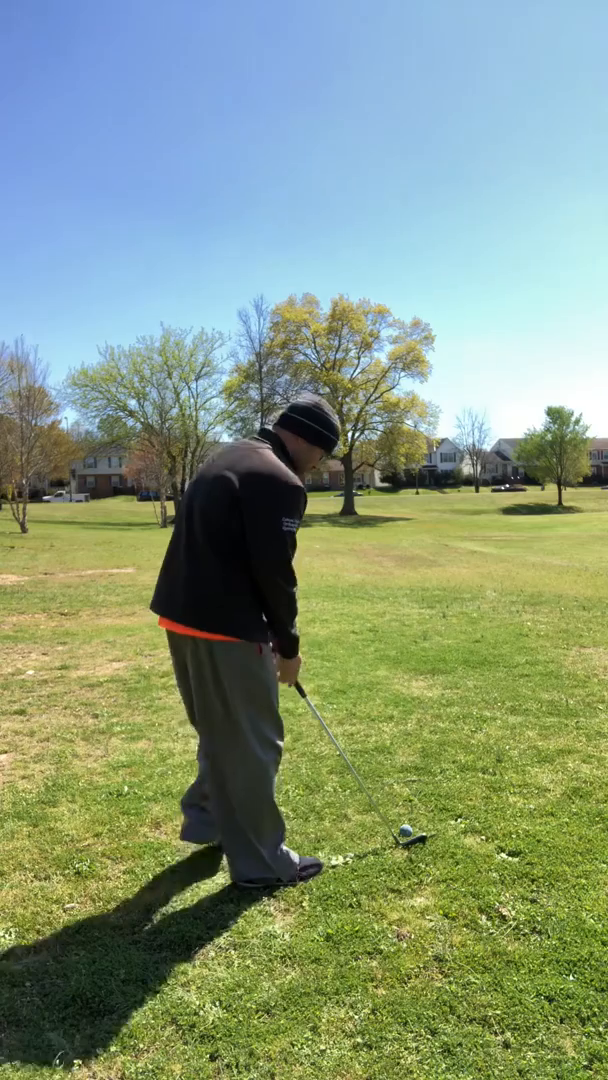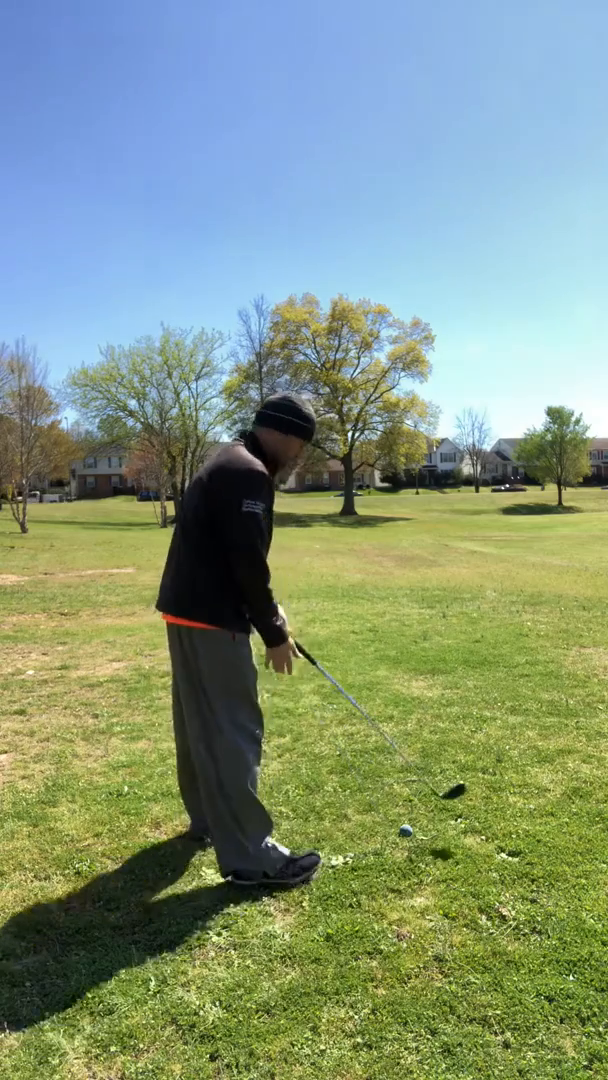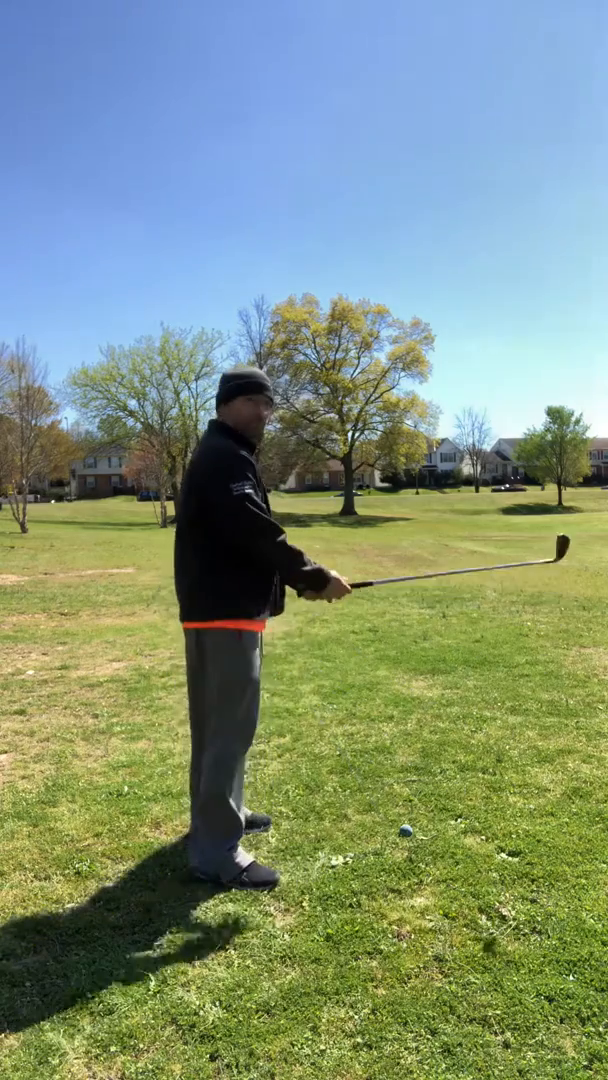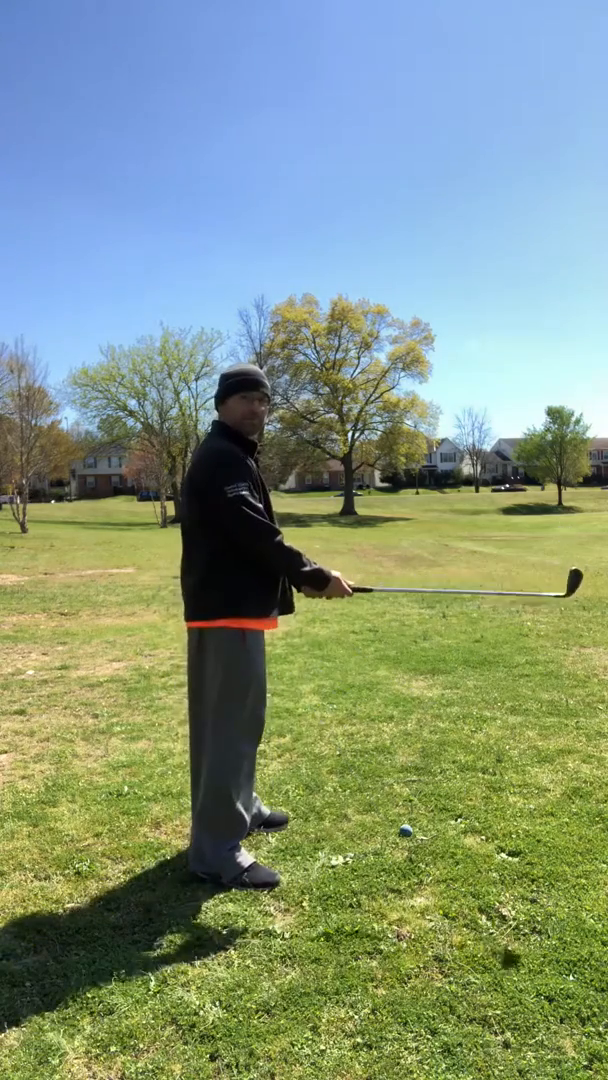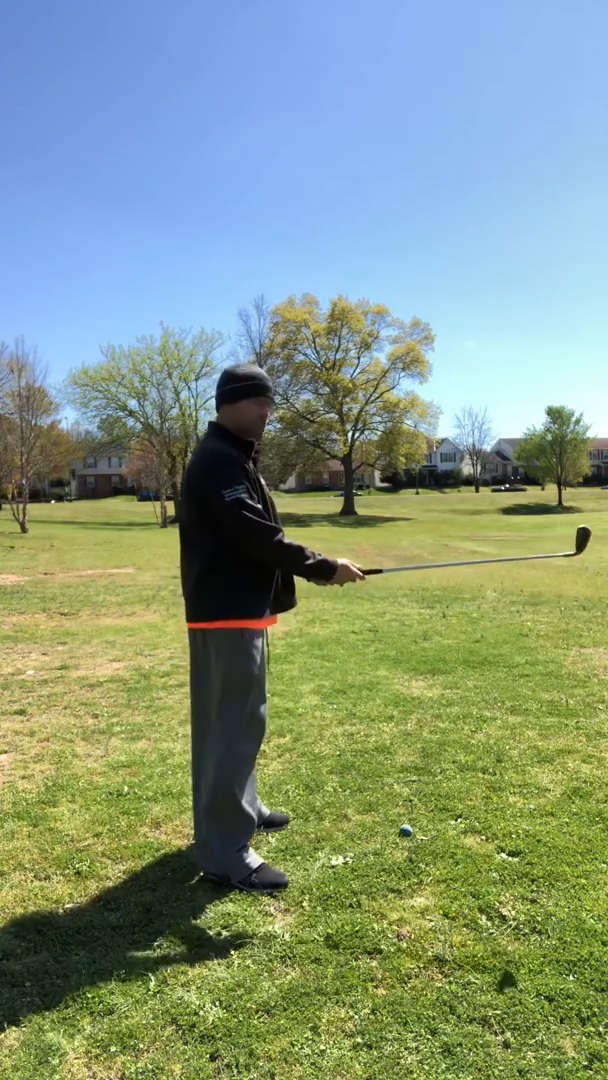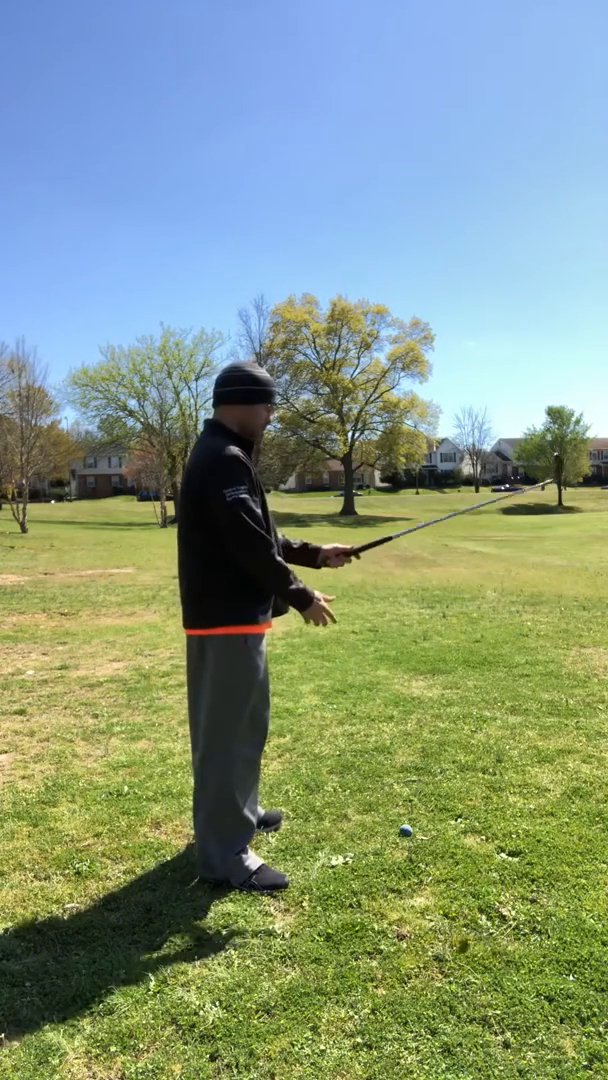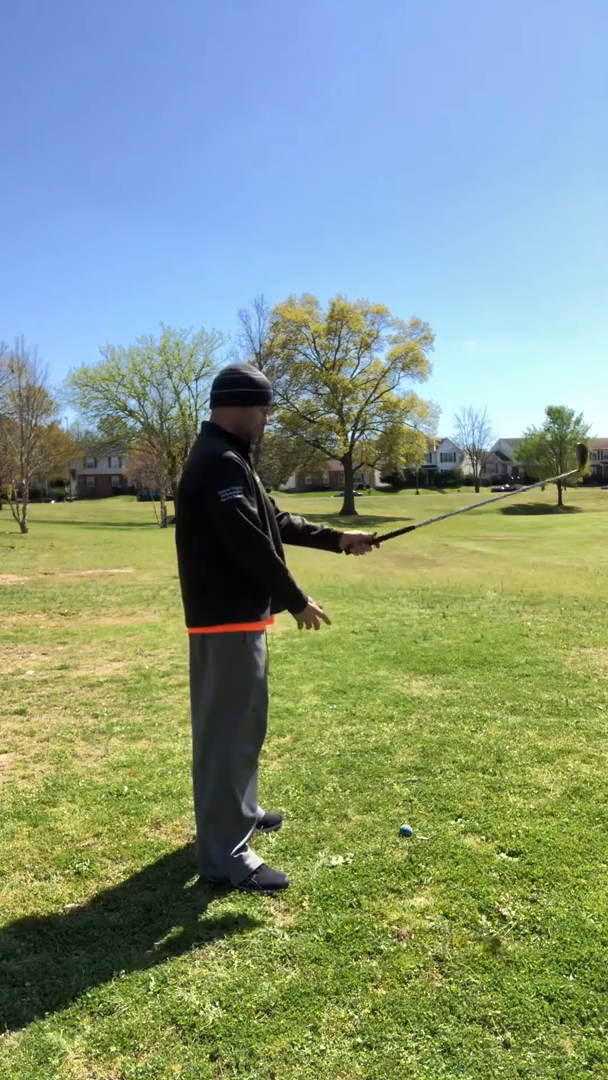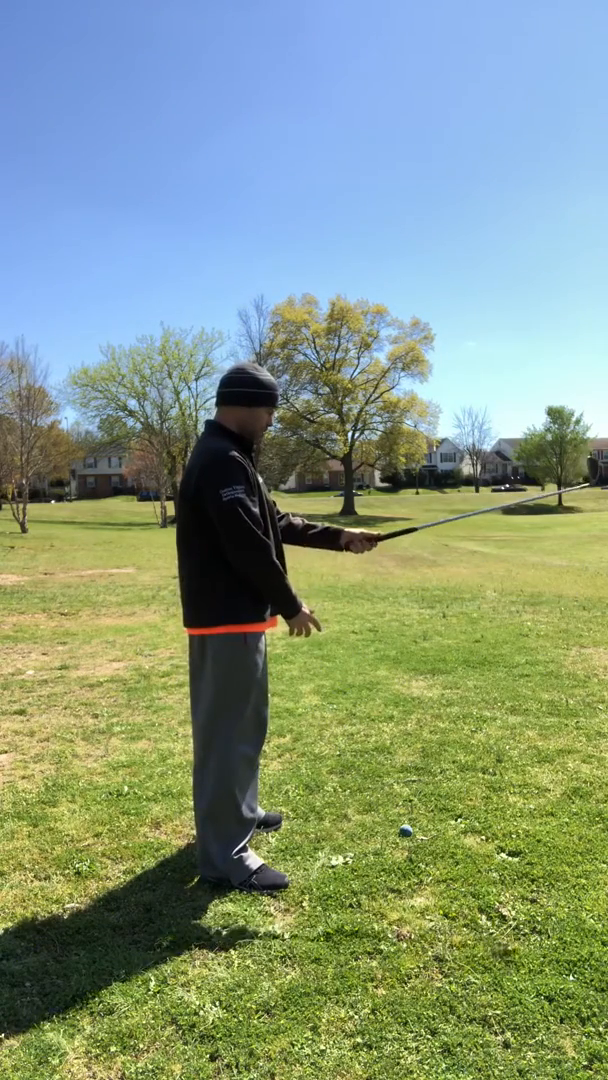
dt=0.4s
person 1, frame 1
left shoulder: (226, 459)
right shoulder: (281, 482)
right elbow: (274, 571)
left wrist: (270, 632)
right wrist: (288, 645)
left hip: (181, 612)
right hip: (224, 622)
left knee: (218, 728)
right knee: (251, 741)
left ankle: (203, 818)
right ankle: (260, 861)
person 1, frame 2
left shoulder: (231, 463)
right shoulder: (249, 473)
right elbow: (246, 559)
left wrist: (270, 611)
right wrist: (274, 633)
left hip: (187, 608)
right hip: (211, 616)
left knee: (201, 721)
right knee: (234, 730)
left ankle: (208, 817)
right ankle: (250, 854)
person 1, frame 3
left shoulder: (222, 455)
right shoulder: (226, 458)
left elbow: (249, 535)
right elbow: (258, 534)
left wrist: (302, 577)
right wrist: (315, 577)
left hip: (217, 607)
right hip: (226, 612)
left knee: (219, 720)
right knee: (228, 726)
left ankle: (218, 813)
right ankle: (216, 852)
person 1, frame 4
left shoulder: (235, 457)
right shoulder: (222, 459)
left elbow: (254, 538)
right elbow: (256, 536)
left wrist: (302, 576)
right wrist: (316, 575)
left hip: (235, 607)
right hip: (228, 612)
left knee: (239, 720)
right knee: (231, 726)
left ankle: (240, 809)
right ankle: (217, 851)
person 1, frame 5
left shoulder: (237, 458)
right shoulder: (219, 460)
left elbow: (259, 535)
right elbow: (256, 536)
left wrist: (314, 567)
right wrist: (323, 567)
left hip: (238, 608)
right hip: (227, 613)
left knee: (237, 719)
right knee: (235, 724)
left ankle: (241, 807)
right ankle: (225, 851)
person 1, frame 6
left shoulder: (220, 455)
right shoulder: (226, 461)
left elbow: (257, 537)
right elbow: (250, 546)
left wrist: (313, 553)
right wrist: (302, 597)
left hip: (226, 611)
right hip: (229, 616)
left knee: (239, 725)
right knee: (231, 731)
left ankle: (239, 813)
right ankle: (225, 854)
person 1, frame 7
left shoulder: (225, 458)
right shoulder: (219, 463)
left elbow: (273, 522)
right elbow: (250, 545)
left wrist: (337, 539)
right wrist: (297, 601)
left hip: (232, 613)
right hip: (229, 618)
left knee: (239, 723)
right knee: (230, 728)
left ankle: (237, 812)
right ankle: (224, 853)
person 1, frame 8
left shoulder: (227, 457)
right shoulder: (222, 461)
left elbow: (274, 523)
right elbow: (249, 546)
left wrist: (337, 536)
right wrist: (291, 605)
left hip: (235, 614)
right hip: (228, 618)
left knee: (241, 723)
right knee: (229, 730)
left ankle: (237, 813)
right ankle: (224, 854)
